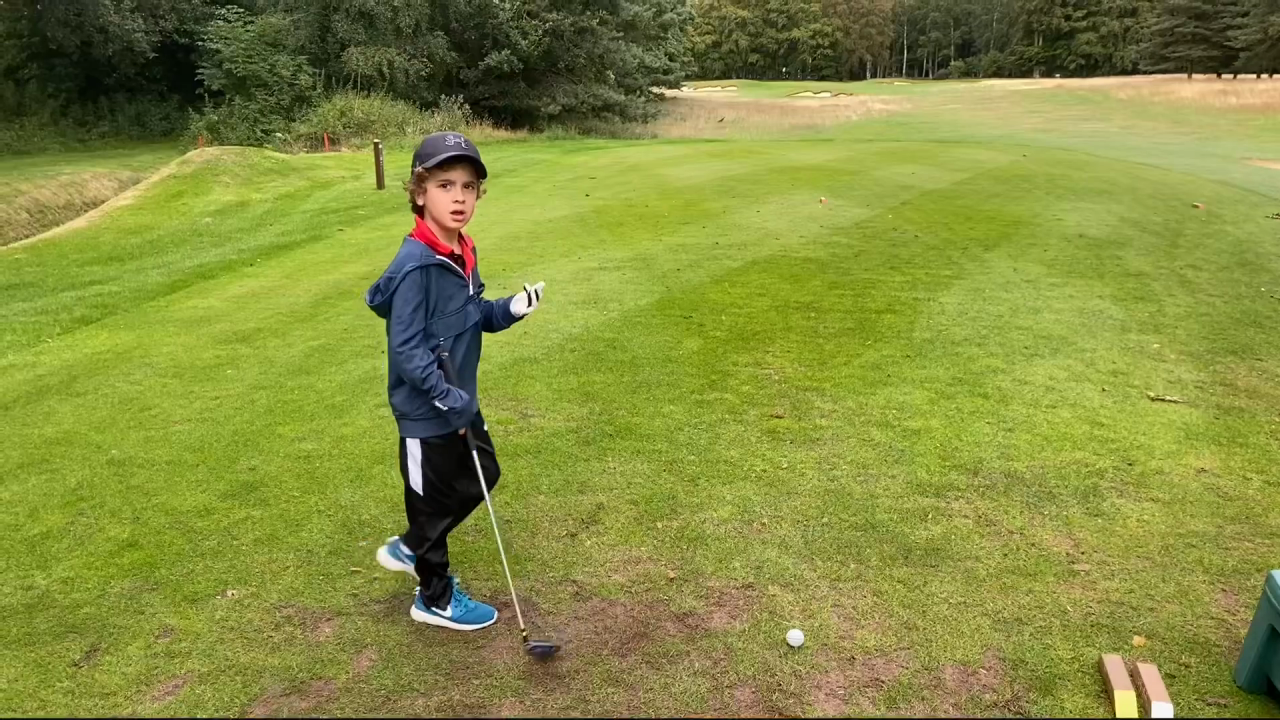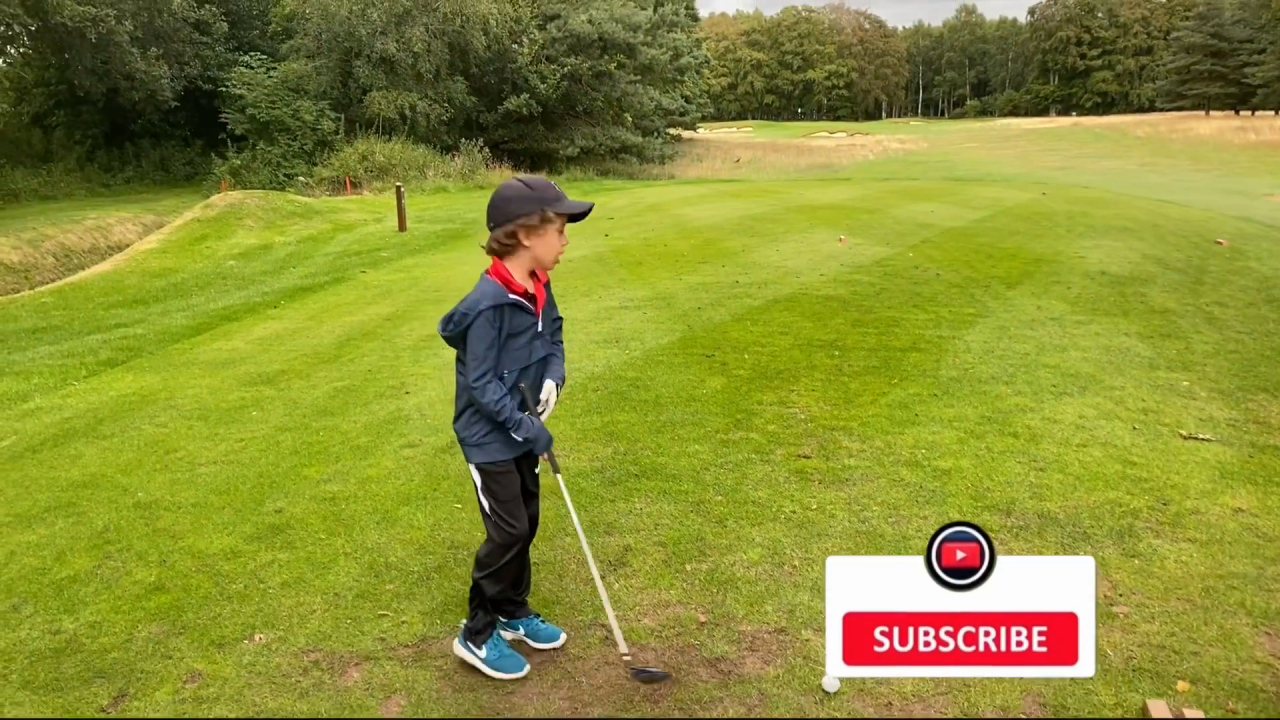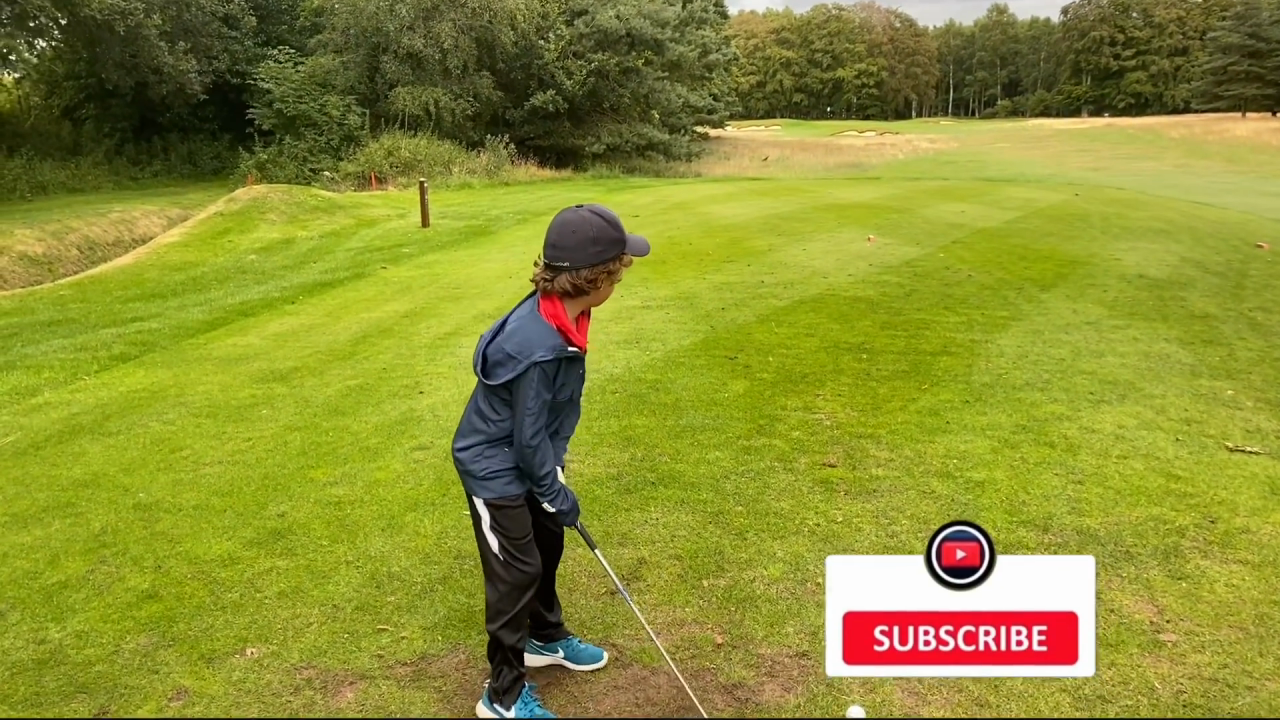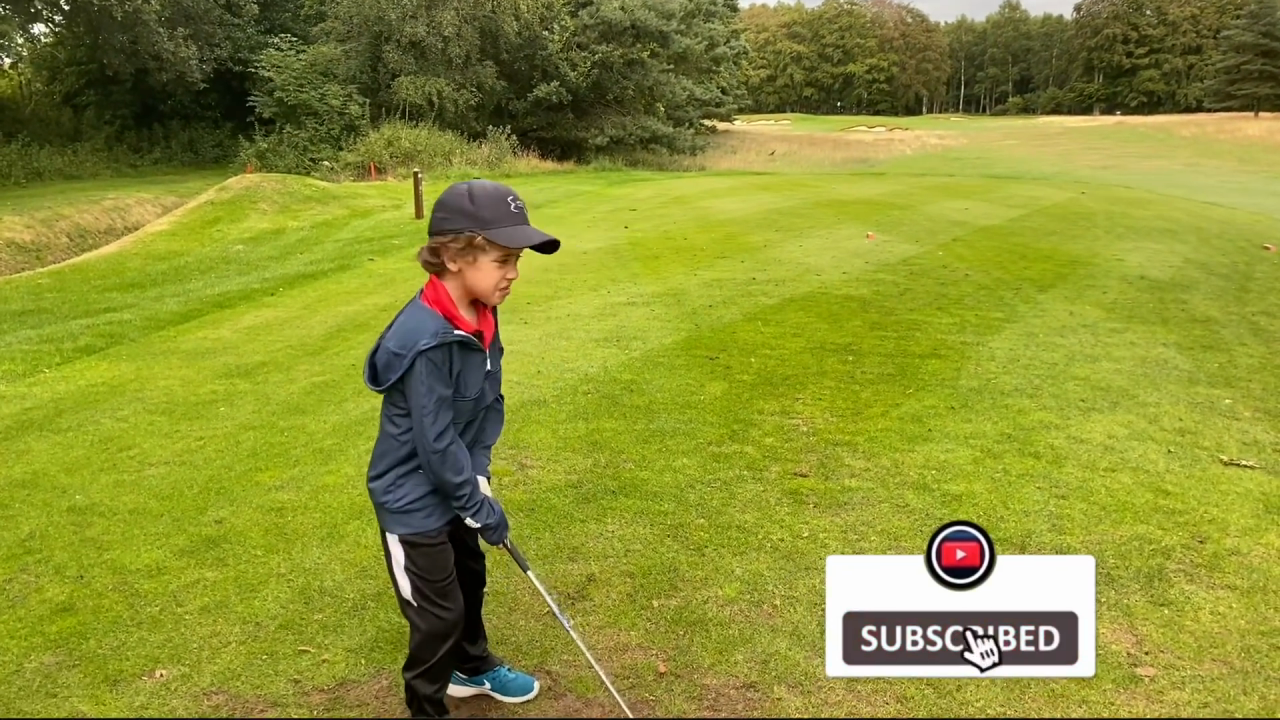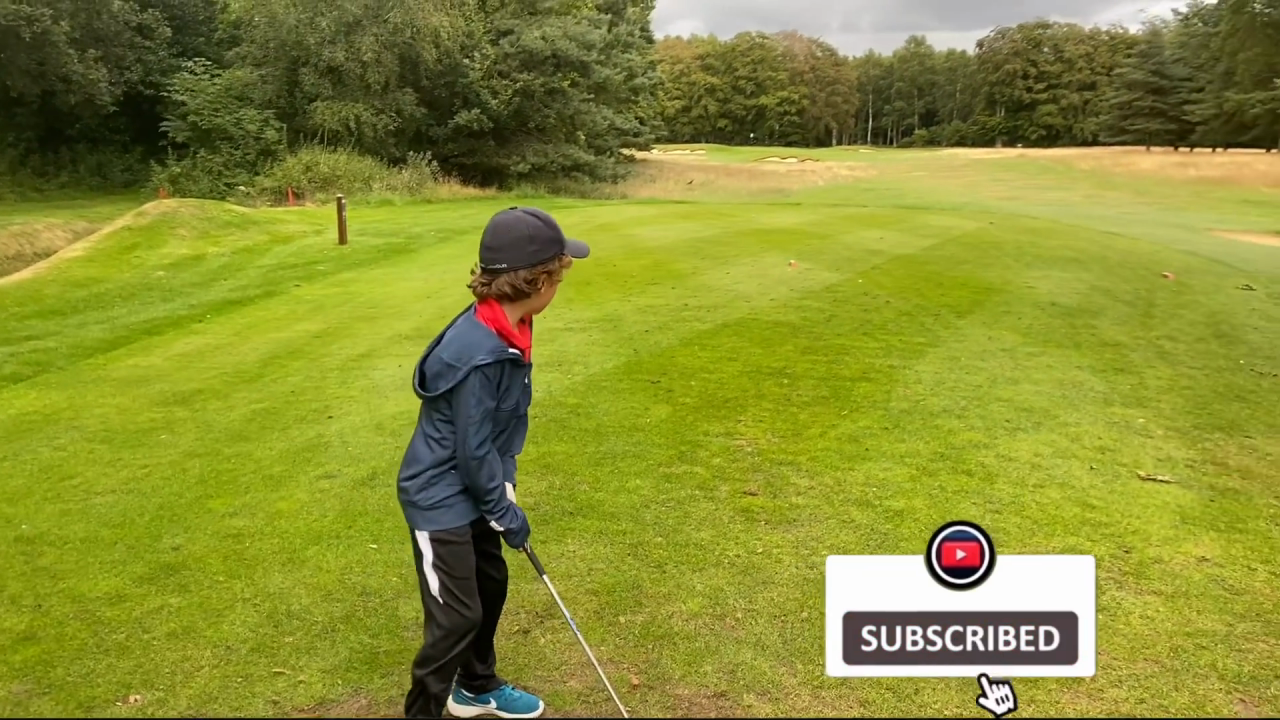
dt=1s
person 1, frame 1
left shoulder: (461, 252)
right shoulder: (415, 266)
right elbow: (405, 350)
left wrist: (510, 308)
right wrist: (450, 398)
left hip: (458, 402)
right hip: (427, 411)
left knee: (481, 478)
right knee: (435, 502)
left ankle: (410, 548)
right ankle: (435, 599)
person 1, frame 2
left shoulder: (538, 288)
right shoulder: (490, 304)
left elbow: (552, 341)
right elbow: (480, 384)
left wrist: (552, 378)
right wrist: (524, 427)
left hip: (522, 431)
right hip: (490, 437)
left knee: (525, 525)
right knee: (508, 531)
left ankle: (514, 613)
right ankle: (477, 634)
person 1, frame 3
left shoulder: (564, 314)
right shoulder: (537, 348)
left elbow: (565, 404)
right elbow: (529, 434)
left wrist: (555, 468)
right wrist: (554, 491)
left hip: (520, 459)
right hip: (494, 467)
left knee: (547, 544)
right knee: (517, 571)
left ankle: (545, 638)
person 1, frame 4
left shoulder: (479, 316)
right shoulder: (423, 342)
left elbow: (489, 404)
right elbow: (435, 442)
left wrist: (479, 478)
right wrist: (479, 507)
left hip: (451, 486)
right hip: (413, 499)
left knee: (468, 578)
right knee: (438, 612)
left ankle: (472, 667)
person 1, frame 5
left shoulder: (512, 328)
right shoulder: (475, 354)
left elbow: (513, 417)
right elbow: (473, 450)
left wrist: (506, 484)
right wrist: (505, 512)
left hip: (475, 489)
right hip: (441, 497)
left knee: (491, 585)
right knee: (457, 615)
